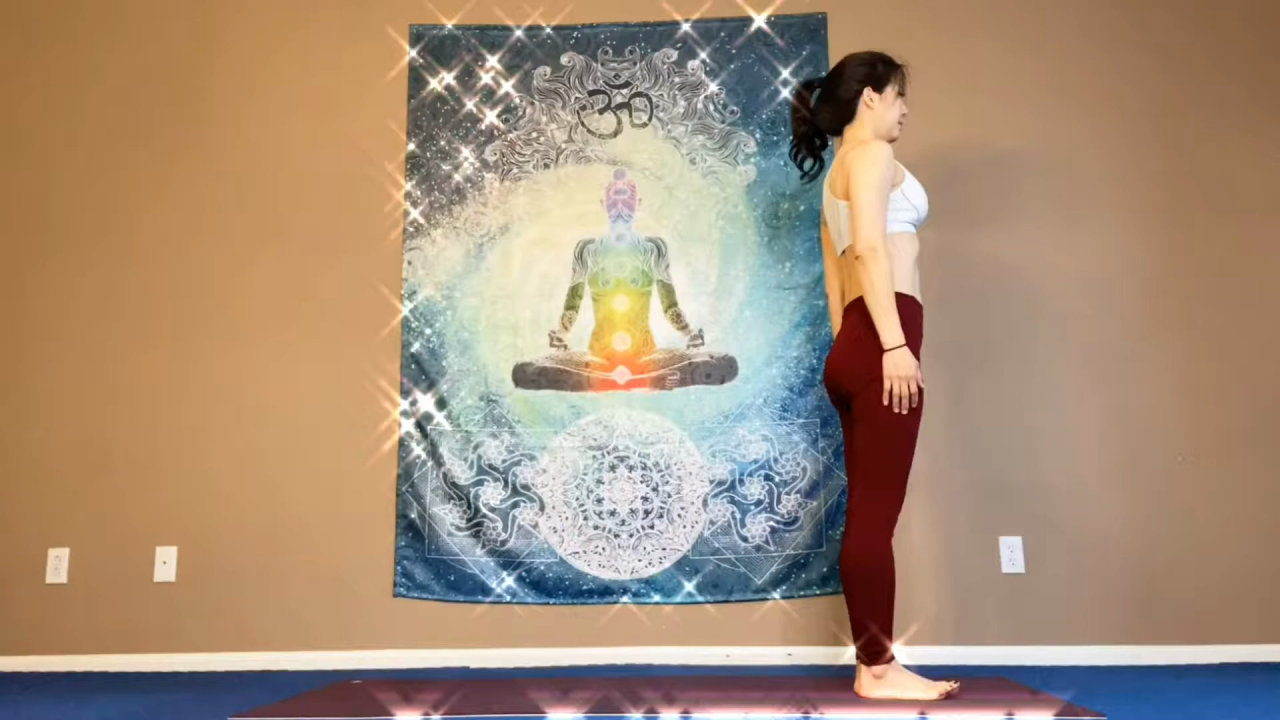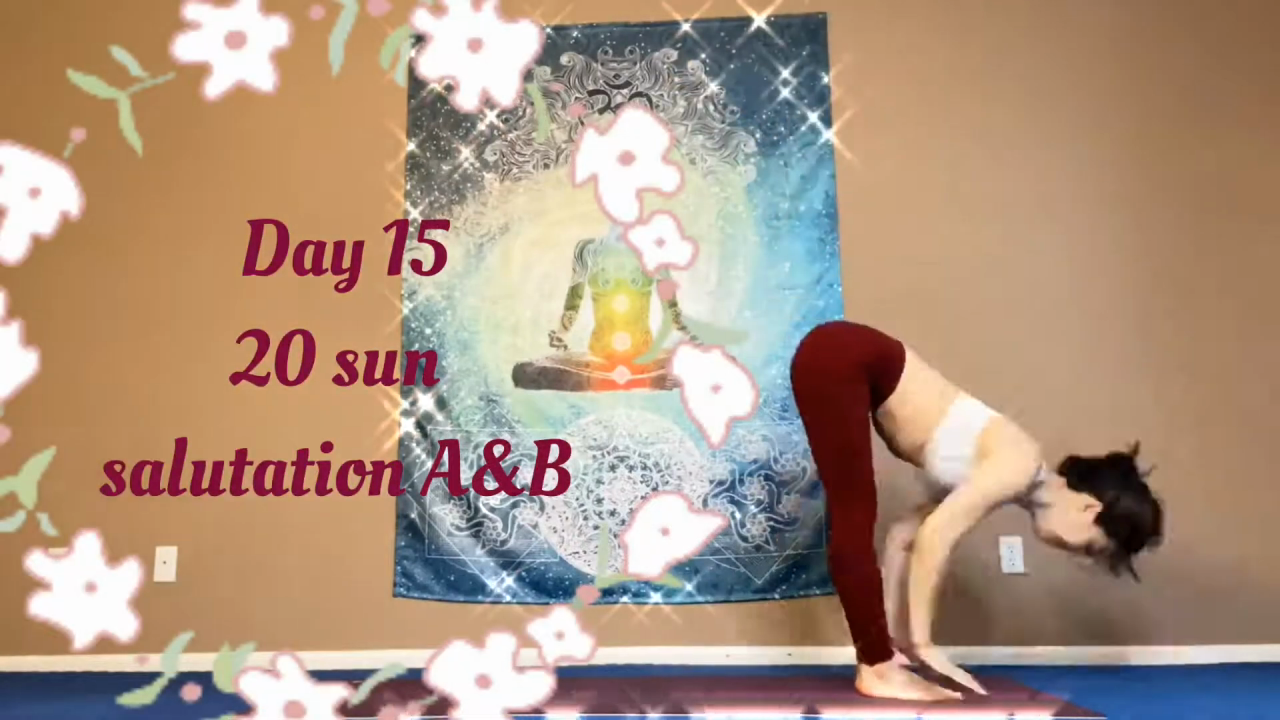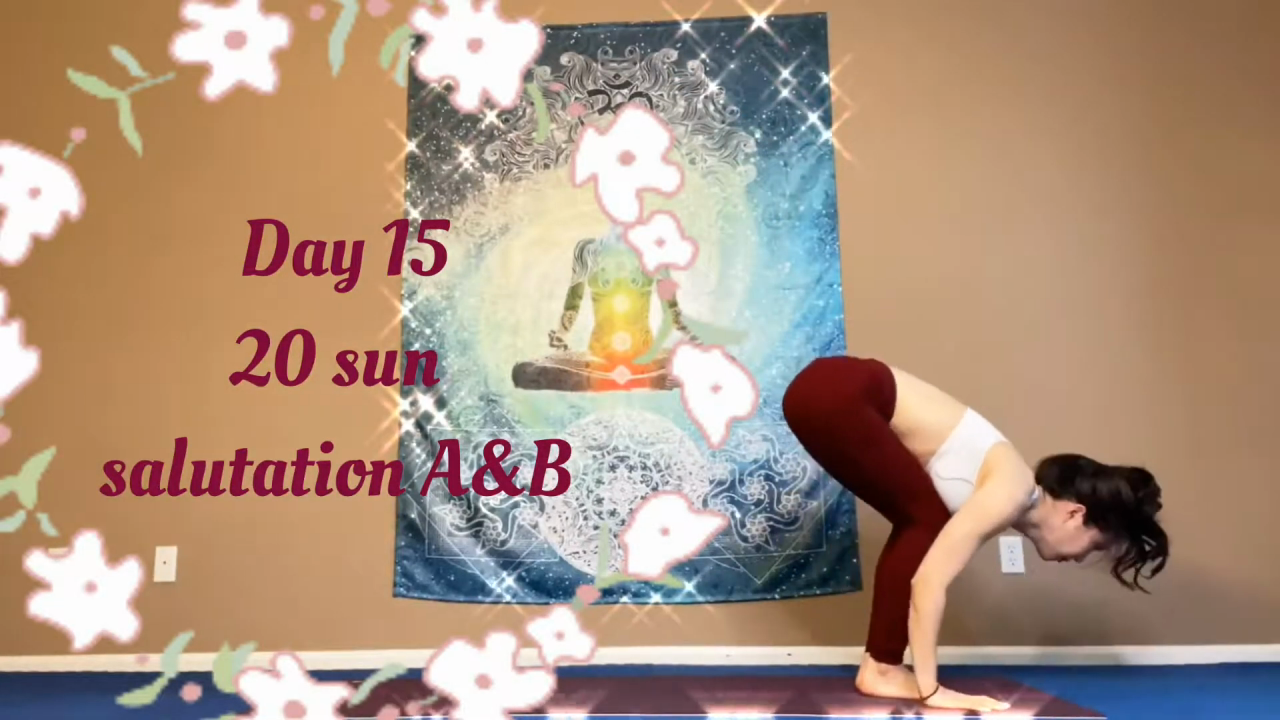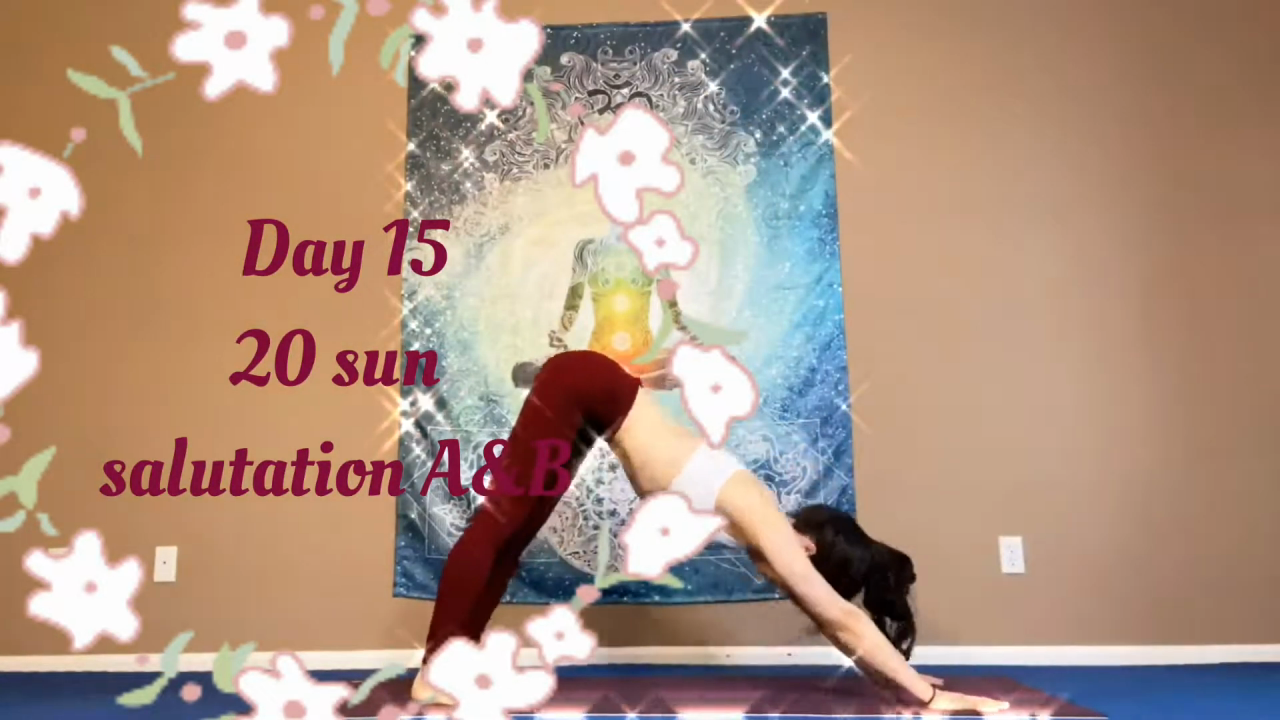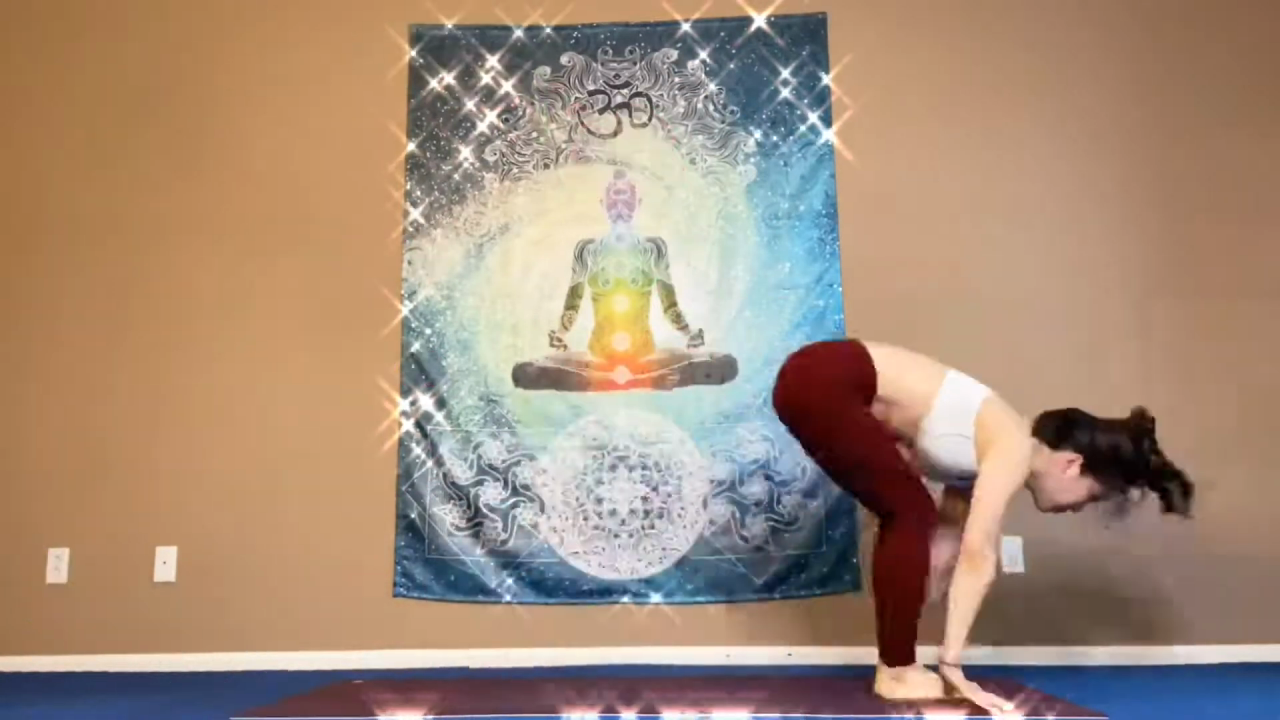
dt=1s
person 1, frame 1
left shoulder: (842, 170)
right shoulder: (865, 159)
right elbow: (866, 252)
left wrist: (844, 341)
right wrist: (893, 344)
left hip: (860, 347)
right hip: (881, 344)
left knee: (870, 513)
right knee: (874, 512)
left ankle: (878, 662)
right ankle: (877, 667)
person 1, frame 2
left shoulder: (1003, 470)
right shoulder: (1019, 466)
left elbow: (911, 533)
right elbow: (935, 537)
right wrist: (917, 639)
left hip: (847, 359)
right hip: (840, 359)
left knee: (854, 516)
right knee: (852, 514)
left ankle: (877, 663)
right ankle: (875, 668)
person 1, frame 3
right shoulder: (1008, 492)
left elbow: (926, 570)
right elbow: (928, 580)
left wrist: (917, 673)
right wrist: (930, 687)
left hip: (842, 390)
right hip: (831, 394)
left knee: (920, 521)
right knee: (926, 518)
left ankle: (883, 662)
right ankle: (881, 665)
person 1, frame 4
left shoulder: (768, 530)
right shoulder: (762, 524)
left elbow: (839, 619)
right elbow: (842, 619)
left hip: (595, 395)
right hip: (578, 386)
left knee: (512, 533)
right knee: (497, 528)
right ankle: (433, 672)
person 1, frame 5
left shoulder: (998, 447)
right shoulder: (1012, 449)
right elbow: (975, 563)
right wrist: (951, 663)
left hip: (829, 376)
right hip: (825, 380)
left knee: (903, 514)
right knee: (912, 514)
left ankle: (898, 668)
right ankle: (897, 671)
person 2, frame 1
left shoulder: (654, 249)
right shoulder: (587, 251)
left elbow: (670, 305)
right elbow: (572, 304)
left wrist: (691, 336)
right wrist: (560, 336)
left hip: (647, 359)
right hip: (598, 358)
left knee: (725, 365)
right knee: (524, 372)
person 2, frame 2
right shoulder: (588, 250)
left elbow: (669, 302)
right elbow: (572, 303)
left wrist: (686, 336)
right wrist: (560, 335)
left hip: (645, 358)
right hip: (599, 357)
right knee: (524, 372)
person 2, frame 3
right shoulder: (588, 250)
left elbow: (670, 303)
right elbow: (572, 303)
right wrist: (559, 337)
left hip: (645, 358)
right hip: (598, 359)
right knee: (523, 372)
person 2, frame 4
right shoulder: (588, 249)
left elbow: (670, 302)
right elbow: (572, 305)
left wrist: (686, 334)
right wrist: (560, 336)
left hip: (645, 357)
right hip: (599, 353)
person 2, frame 5
left shoulder: (654, 249)
right shoulder: (587, 250)
left elbow: (670, 304)
right elbow: (572, 304)
left wrist: (689, 335)
right wrist: (559, 338)
left hip: (646, 355)
right hip: (599, 356)
left knee: (725, 365)
right knee: (525, 372)
